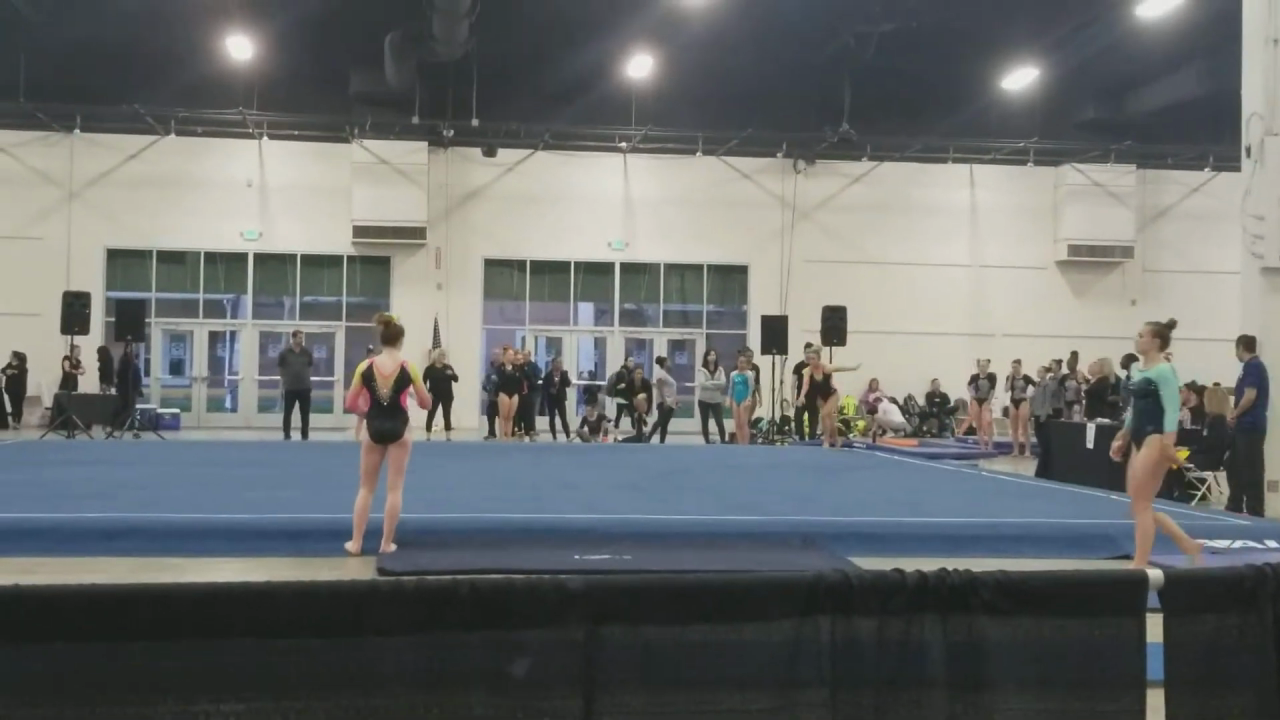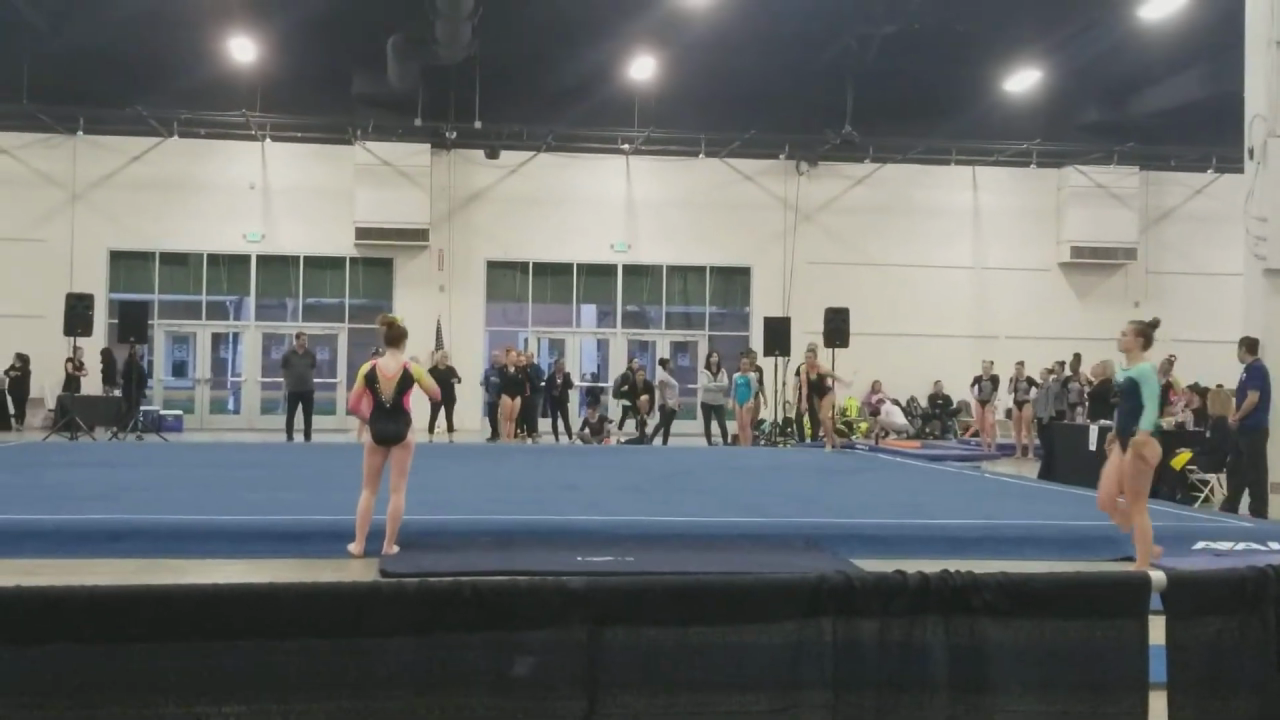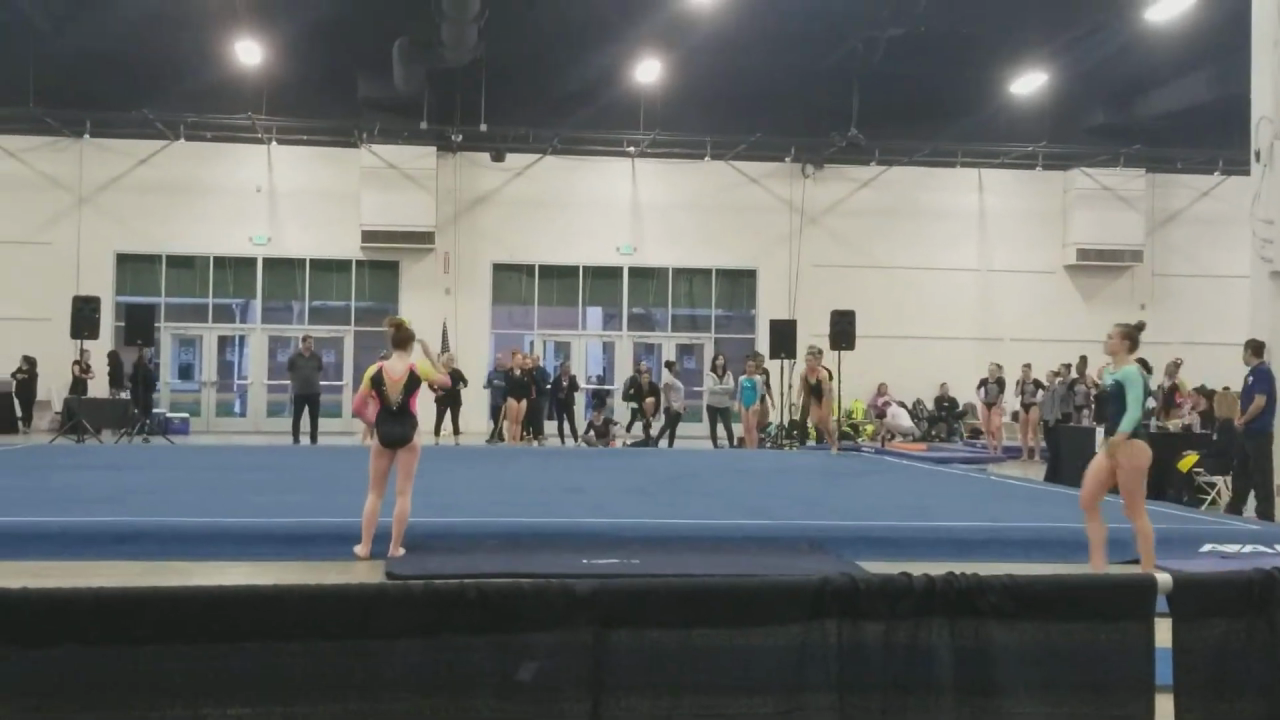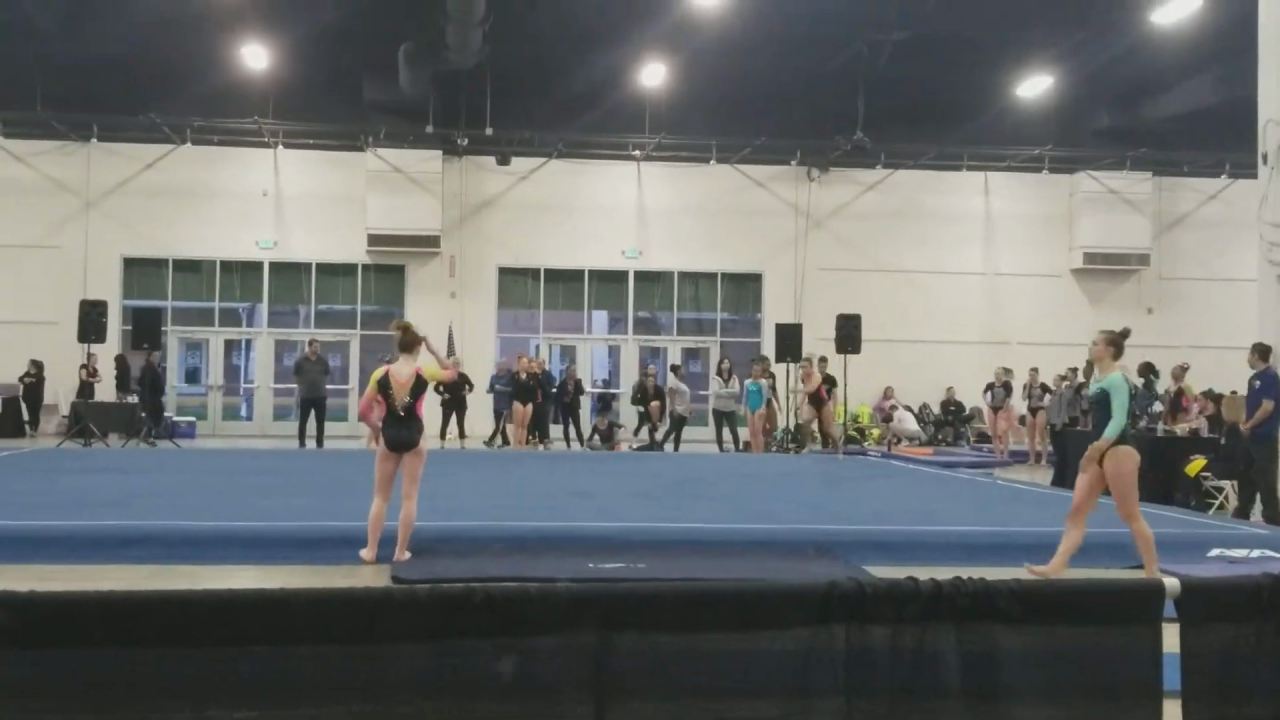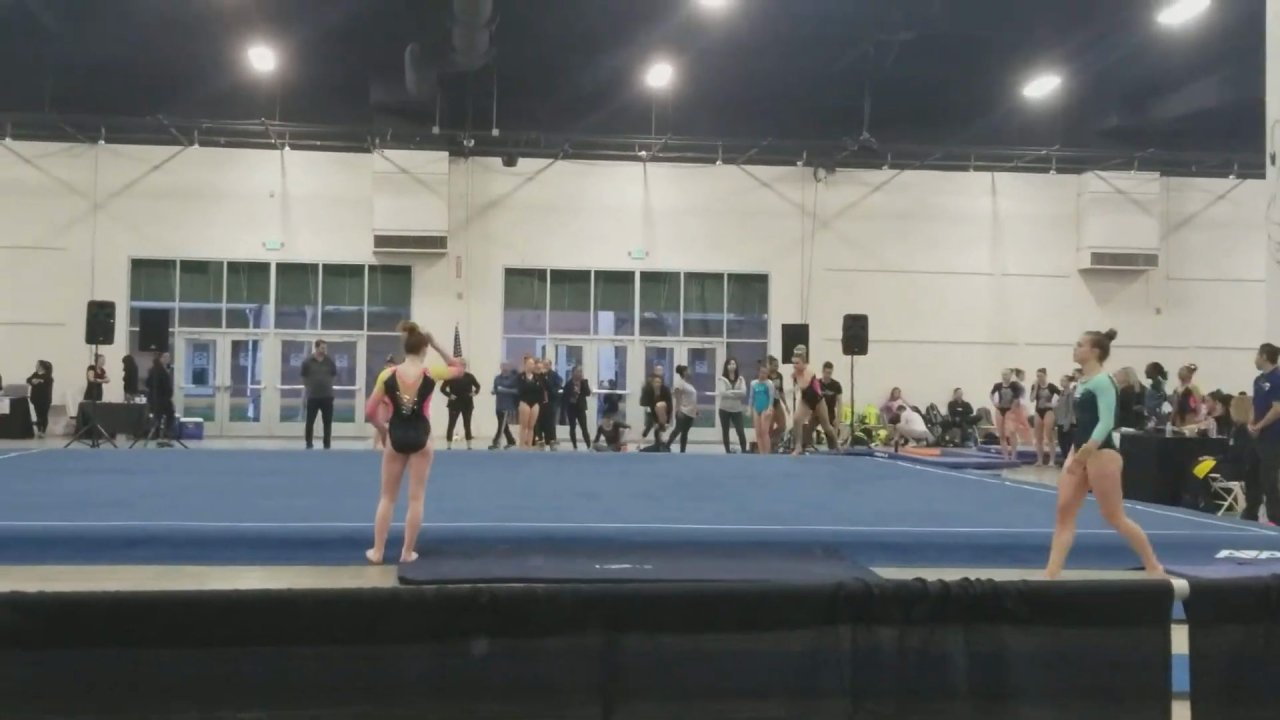
dt=0.1s
person 1, frame 1
left shoulder: (1164, 372)
right shoulder: (1137, 370)
left elbow: (1171, 410)
left wrist: (1168, 445)
right wrist: (1122, 438)
left hip: (1156, 442)
right hip: (1139, 441)
left knee: (1140, 506)
right knee: (1143, 506)
left ankle: (1140, 566)
right ankle: (1189, 545)
person 1, frame 2
left shoulder: (1146, 370)
right shoulder: (1123, 369)
left elbow: (1151, 409)
left wrist: (1141, 441)
right wrist: (1113, 437)
left hip: (1140, 442)
right hip: (1123, 441)
left knee: (1136, 507)
right knee: (1105, 501)
left ankle: (1142, 568)
right ankle: (1149, 548)
person 1, frame 3
left shoulder: (1132, 373)
right shoulder: (1109, 372)
left elbow: (1134, 412)
left wrist: (1116, 442)
left hip: (1130, 444)
right hip: (1112, 444)
left knee: (1135, 511)
right knee: (1087, 500)
left ankle: (1148, 571)
right ankle: (1098, 563)
person 1, frame 4
left shoulder: (1117, 381)
right shoulder: (1096, 379)
left elbow: (1119, 419)
left wrist: (1098, 447)
left hip: (1118, 452)
right hip: (1096, 452)
left knee: (1131, 516)
right knee: (1076, 511)
left ankle: (1152, 573)
right ankle: (1054, 568)
person 1, frame 5
left shoulder: (1103, 382)
right shoulder: (1083, 382)
left elbow: (1106, 422)
left wrist: (1086, 451)
left hip: (1100, 454)
right hip: (1079, 452)
left knee: (1115, 518)
right knee: (1064, 514)
left ankle: (1154, 568)
right ankle: (1052, 574)
person 2, frame 1
left shoulder: (365, 367)
right shoulder: (408, 368)
left elbow: (350, 404)
right elbow: (426, 404)
left hip: (374, 429)
right hip: (398, 429)
left knee: (366, 488)
right knee: (394, 489)
left ankle: (356, 542)
right ankle: (387, 543)
person 2, frame 2
left shoulder: (368, 368)
right shoulder: (412, 369)
left elbow: (353, 405)
right elbow: (436, 395)
left wrist: (370, 418)
left hip: (377, 430)
right hip: (402, 431)
left knee: (368, 490)
right knee: (397, 491)
left ankle: (359, 544)
right ankle: (389, 545)
person 2, frame 3
left shoulder: (375, 370)
right shoulder: (418, 370)
left elbow: (357, 407)
right elbow: (447, 381)
left wrist: (374, 423)
right wrist: (429, 355)
left hip: (383, 433)
right hip: (408, 433)
left knee: (375, 493)
right knee: (403, 493)
left ankle: (365, 546)
right ankle: (395, 548)
person 2, frame 4
left shoulder: (381, 374)
right shoulder: (424, 373)
left elbow: (363, 410)
right elbow: (453, 373)
left wrist: (377, 428)
right wrist: (433, 350)
left hip: (389, 436)
right hip: (413, 437)
left knee: (380, 497)
right knee: (409, 497)
left ankle: (370, 551)
right ankle: (401, 551)
person 2, frame 5
left shoulder: (388, 375)
right shoulder: (431, 374)
left elbow: (370, 411)
right elbow: (460, 368)
left wrist: (384, 429)
right wrist: (437, 346)
left hip: (396, 436)
right hip: (421, 437)
left knee: (387, 498)
right knee: (416, 498)
left ankle: (377, 551)
right ankle: (408, 552)
